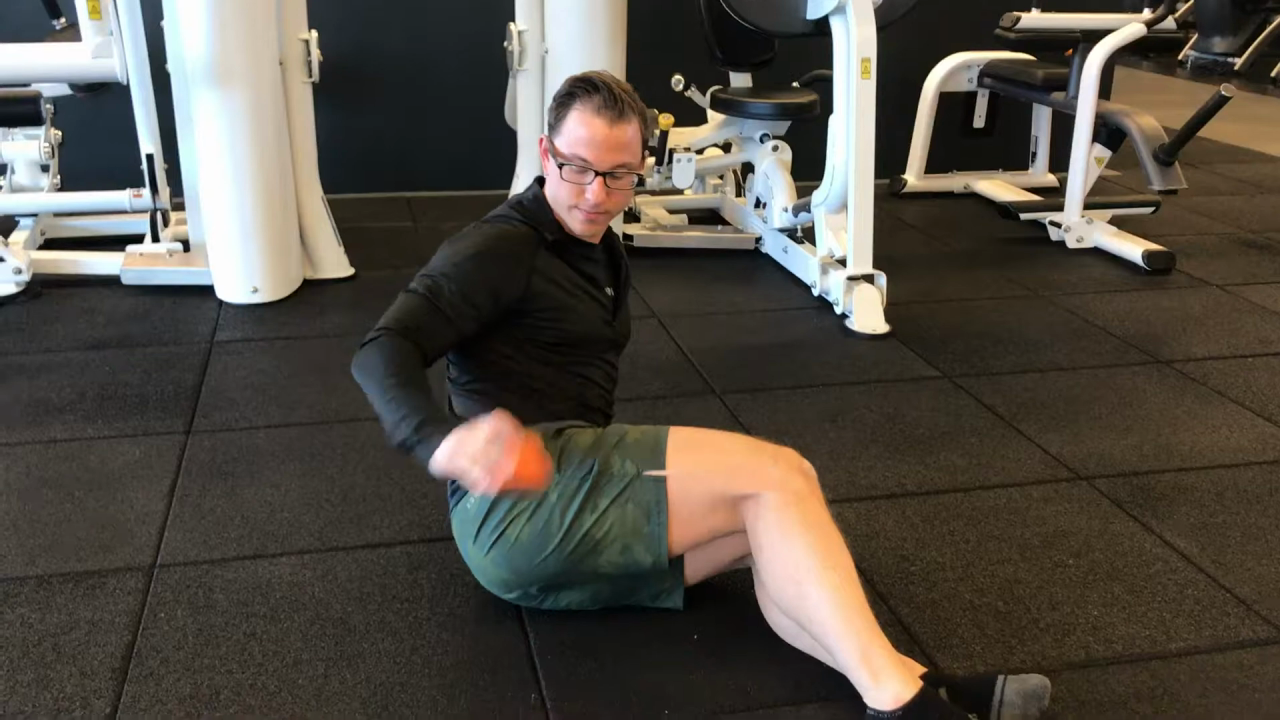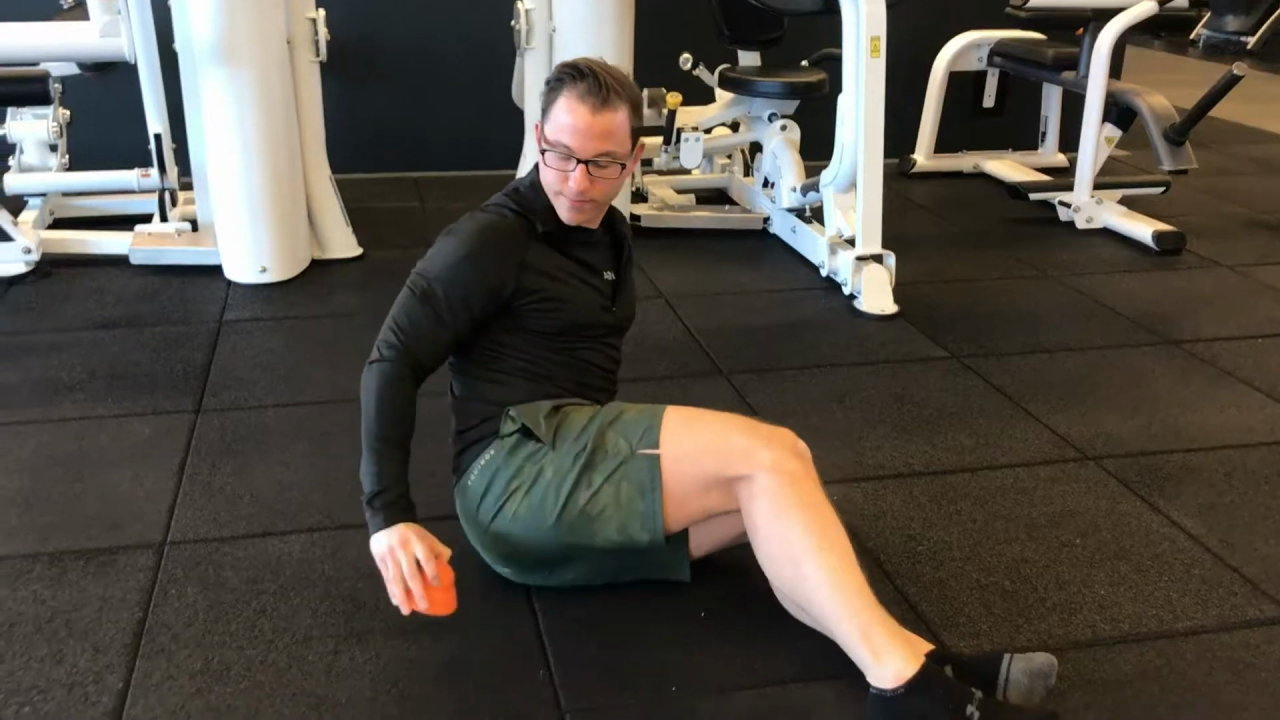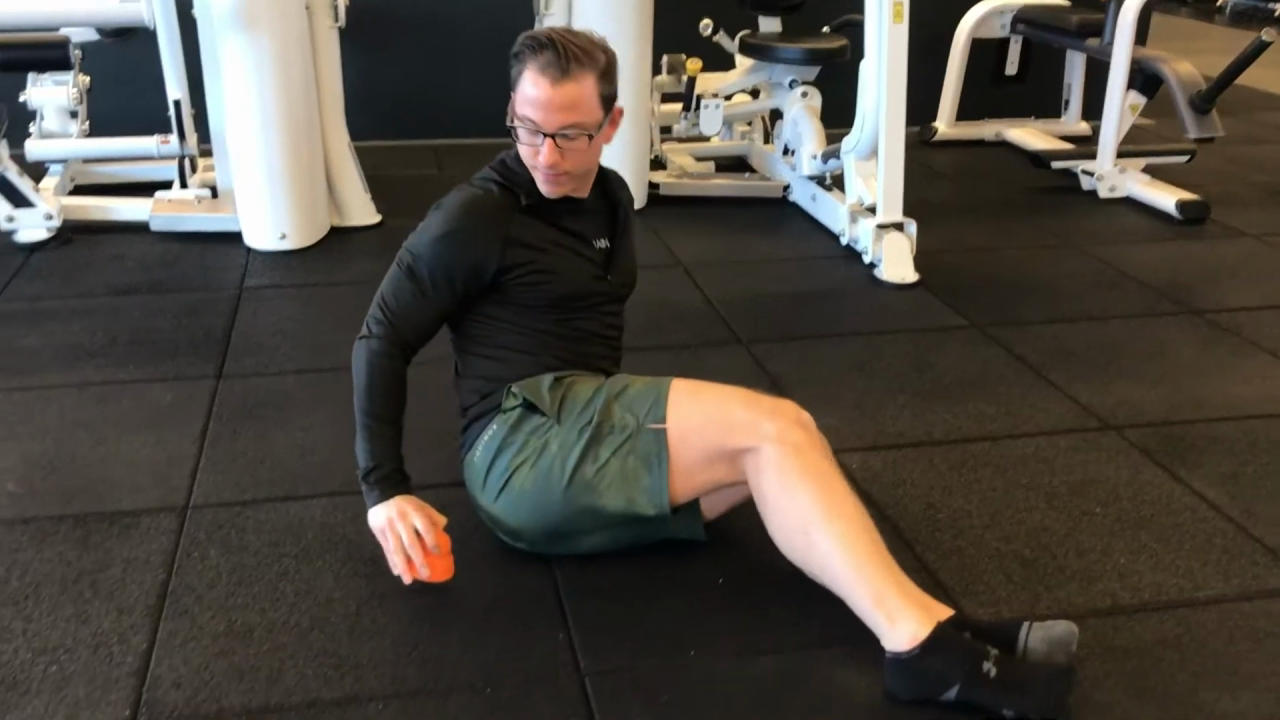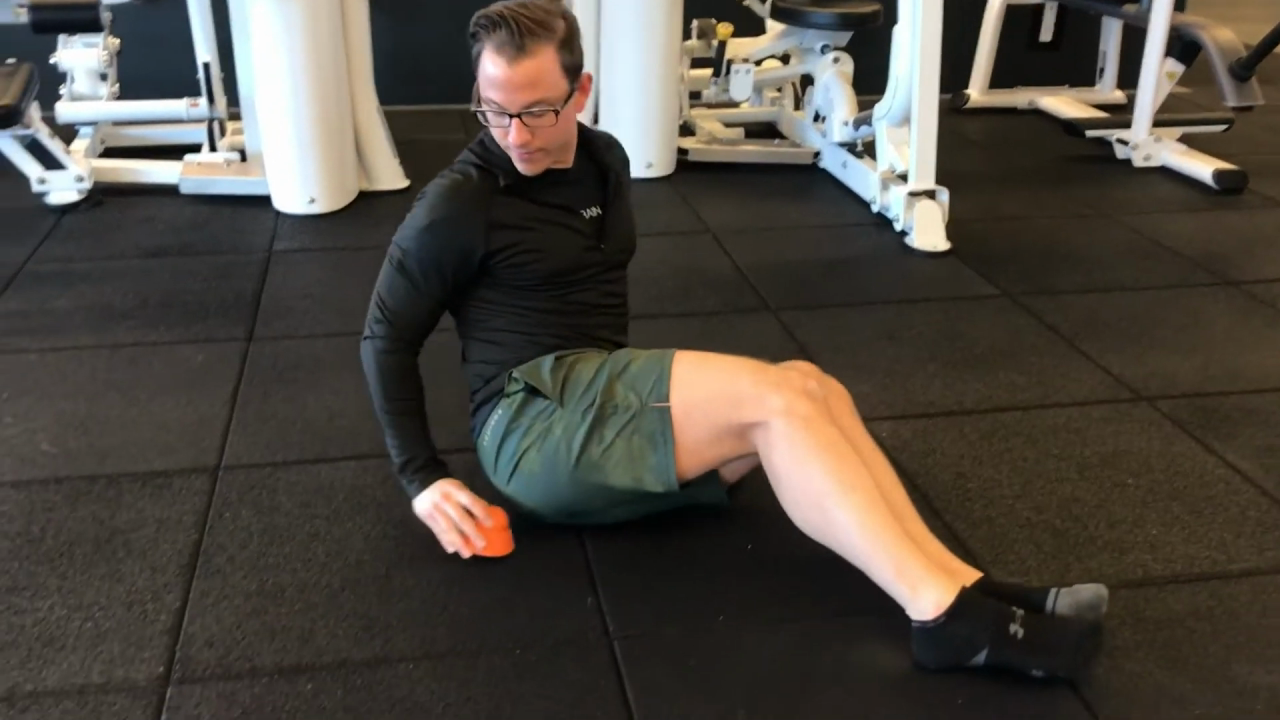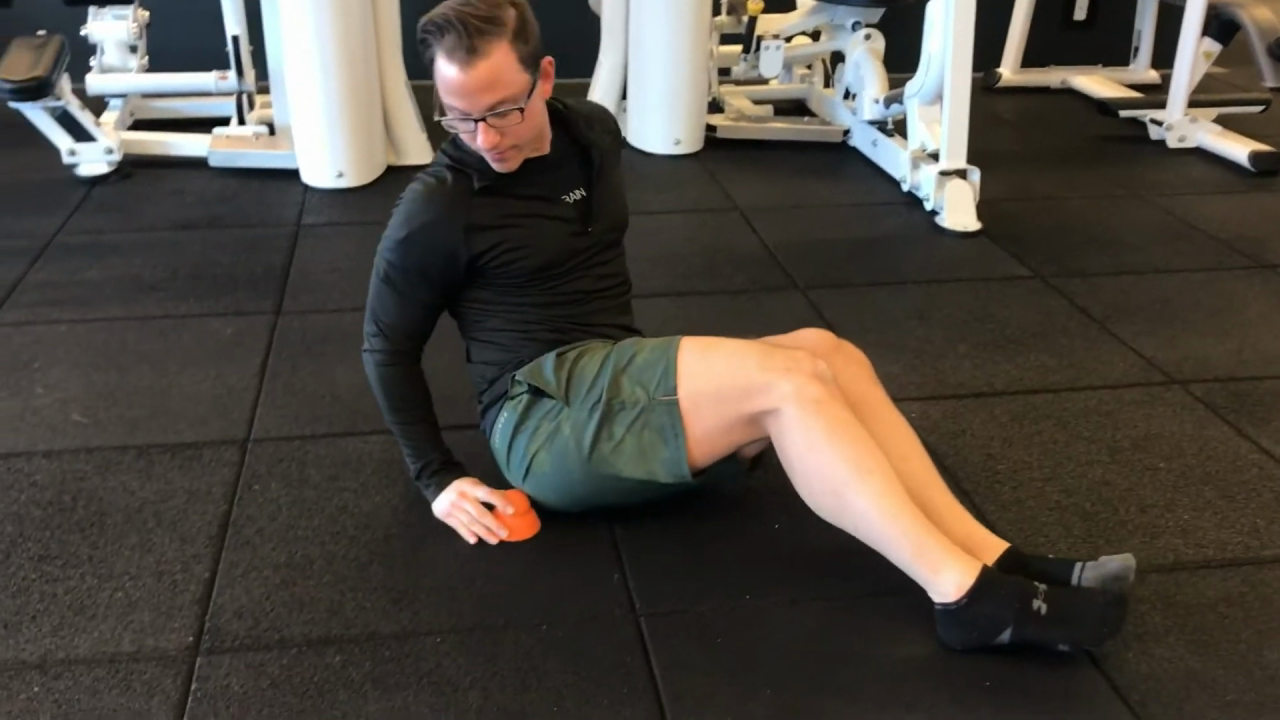
dt=0.3s
person 1, frame 1
left shoulder: (602, 252)
right shoulder: (495, 250)
right elbow: (377, 356)
right wrist: (442, 440)
left hip: (568, 509)
right hip: (512, 507)
left knee: (769, 526)
right knee: (774, 476)
person 1, frame 2
left shoulder: (608, 234)
right shoulder: (488, 242)
right elbow: (391, 366)
right wrist: (388, 515)
left hip: (574, 485)
right hip: (517, 476)
left knee: (773, 485)
right knee: (767, 457)
left ankle: (910, 663)
person 1, frame 3
left shoulder: (610, 198)
right shoulder: (473, 219)
right elbow: (381, 342)
left wrist: (629, 427)
right wrist: (384, 488)
left hip: (586, 446)
right hip: (522, 449)
left knee: (789, 435)
right knee: (771, 428)
left ankle: (934, 625)
right ankle: (918, 645)
person 1, frame 4
left shoulder: (603, 159)
right shoulder: (457, 205)
right elbow: (386, 339)
left wrist: (625, 387)
right wrist: (422, 477)
left hip: (602, 414)
right hip: (534, 425)
left knee: (812, 392)
right knee: (778, 398)
left ankle: (962, 589)
right ankle: (945, 615)
person 1, frame 5
left shoulder: (592, 132)
right shoulder: (436, 209)
right elbow: (387, 348)
right wrist: (438, 479)
left hip: (618, 393)
right hip: (545, 416)
left knee: (828, 356)
right knee: (790, 380)
left ankle: (991, 560)
right ankle: (968, 594)
